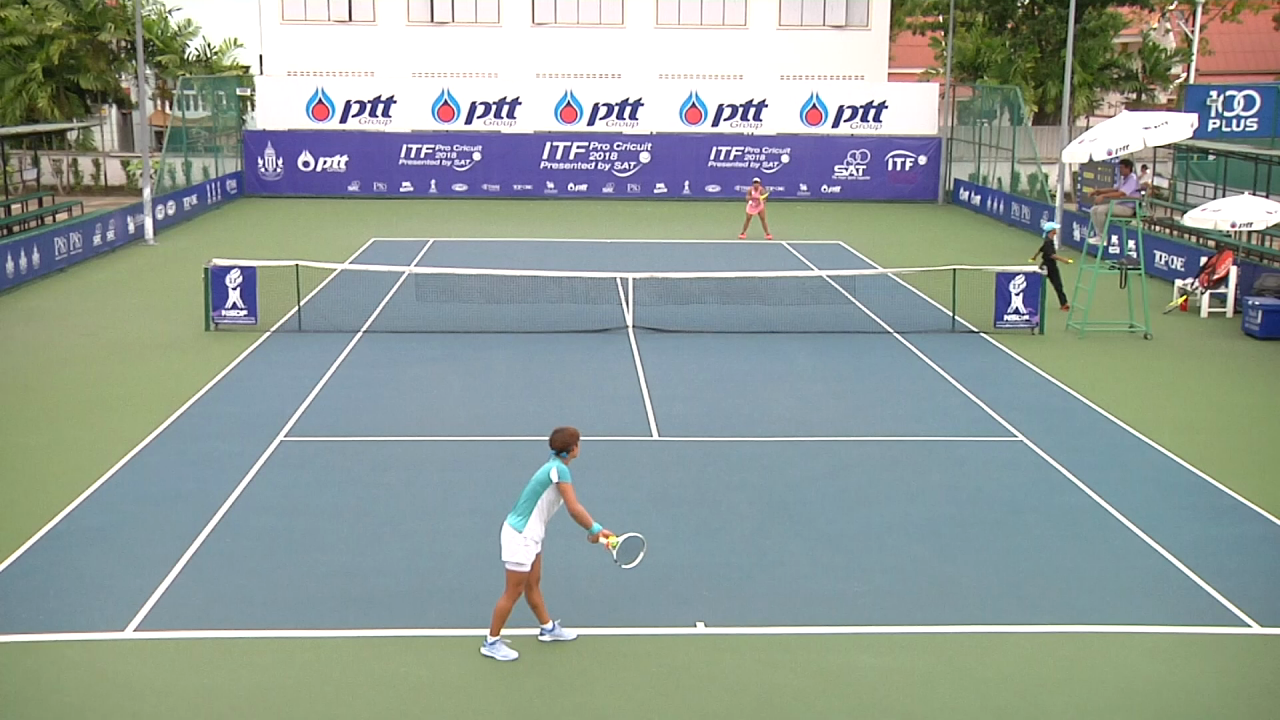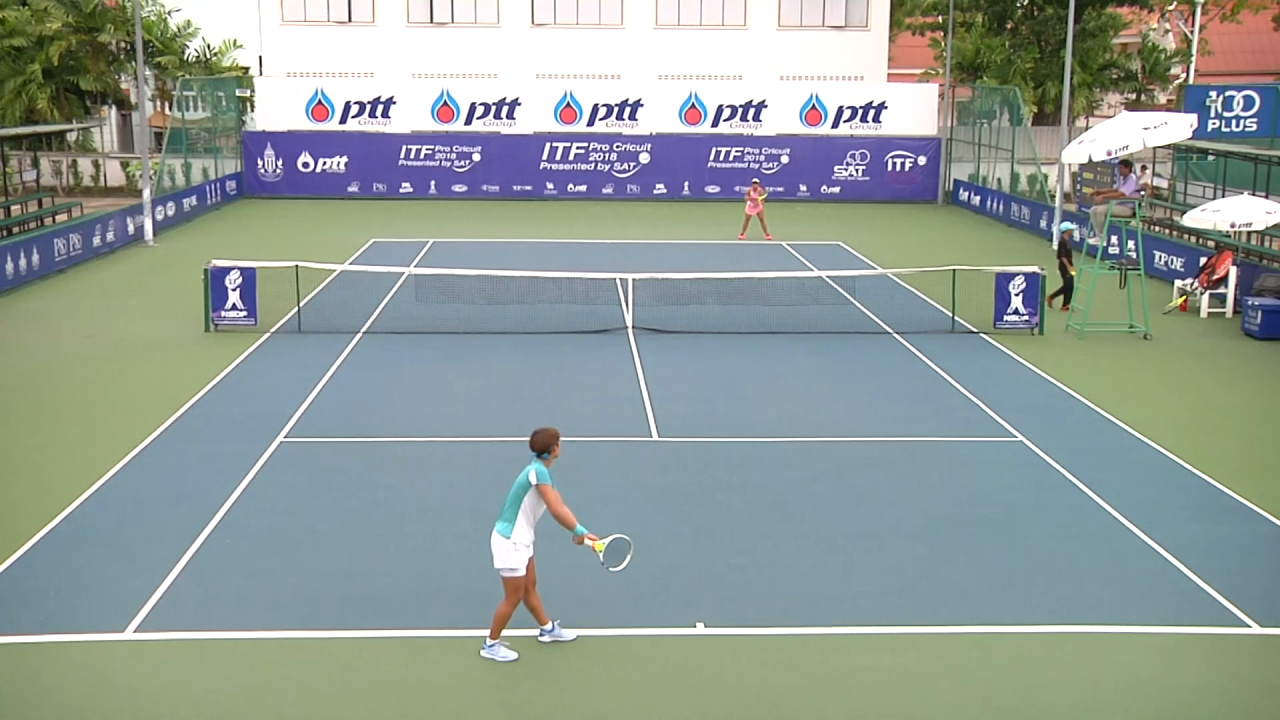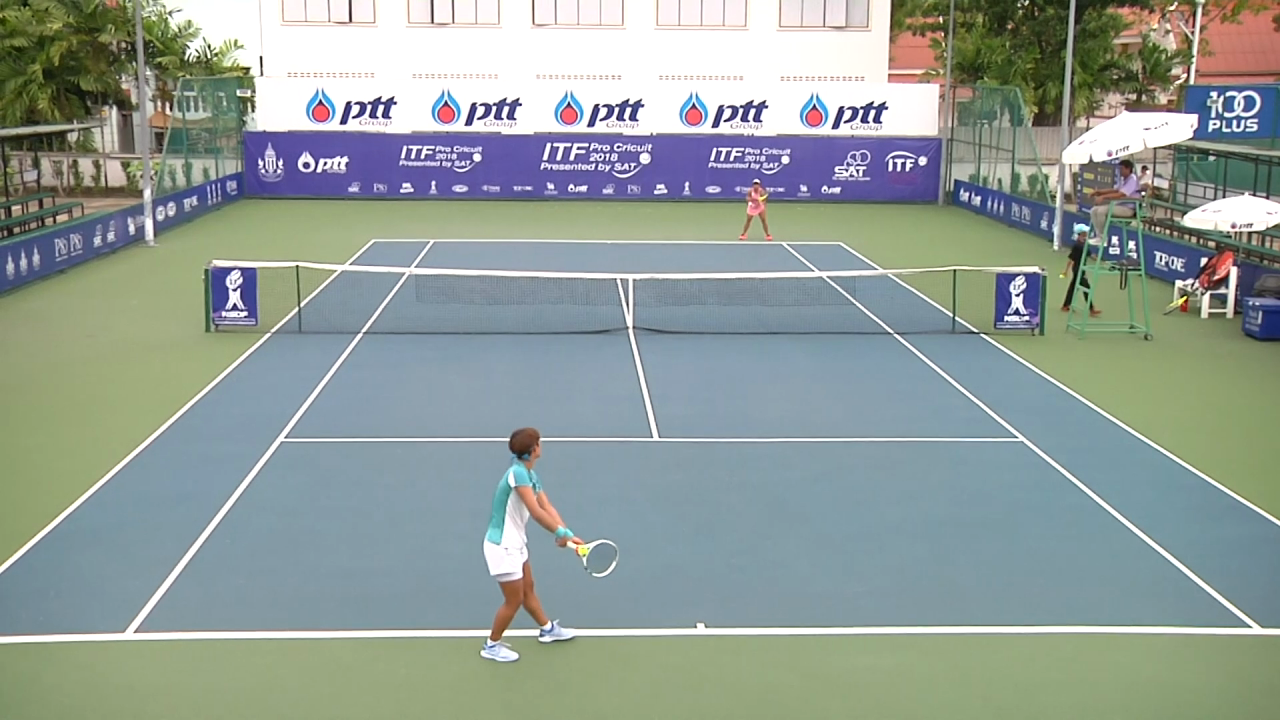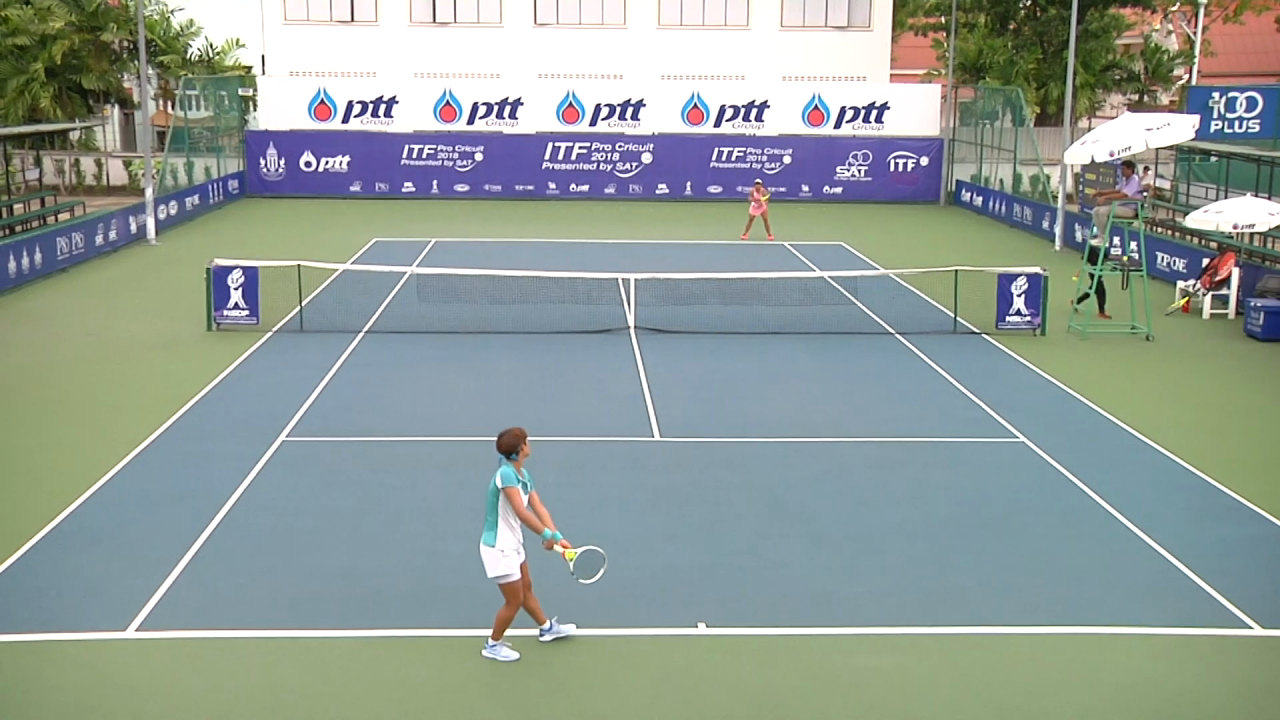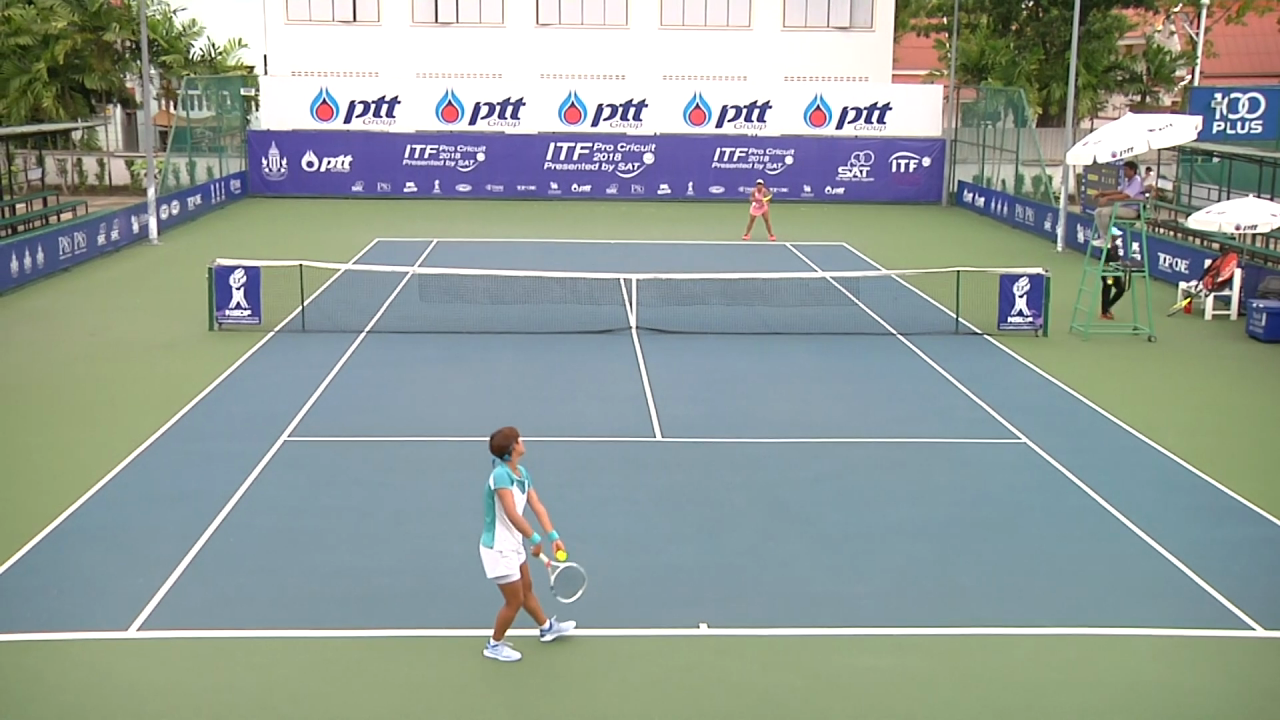
dt=0.2s
person 1, frame 1
left shoulder: (557, 468)
right shoulder: (559, 469)
left elbow: (574, 506)
right elbow: (574, 509)
left wrist: (597, 529)
right wrist: (594, 529)
left hip: (530, 535)
right hip: (520, 536)
left knee: (532, 584)
right knee: (513, 591)
left ankle: (548, 628)
right ankle: (491, 642)
person 1, frame 2
left shoulder: (544, 473)
right shoulder: (537, 471)
left elbow: (561, 506)
right elbow: (555, 510)
left wrist: (583, 532)
right wrist: (578, 532)
left hip: (521, 539)
right hip: (510, 541)
left knee: (530, 587)
right knee: (514, 596)
left ankle: (548, 629)
right ankle: (491, 645)
person 1, frame 3
left shoulder: (531, 475)
right shoulder: (517, 473)
left elbow: (547, 507)
right elbow: (535, 511)
left wrist: (568, 534)
right wrist: (560, 533)
left hip: (515, 543)
right hip: (502, 546)
left knee: (528, 589)
right knee: (514, 600)
left ankle: (547, 629)
right ankle: (492, 645)
person 1, frame 4
left shoulder: (524, 474)
right shoulder: (505, 475)
left elbow: (539, 508)
right elbow: (521, 513)
left wrist: (557, 536)
right wrist: (547, 536)
left hip: (512, 544)
right hip: (499, 548)
left knee: (526, 588)
right knee: (515, 601)
left ankle: (547, 628)
right ankle: (493, 645)
person 1, frame 5
left shoulder: (522, 473)
right shoulder: (500, 475)
left elbow: (537, 506)
right elbow: (513, 514)
left wrist: (553, 536)
right wrist: (534, 540)
left hip: (512, 545)
right hip: (498, 549)
left knee: (527, 589)
right knee: (514, 601)
left ankle: (547, 627)
right ankle: (494, 645)
